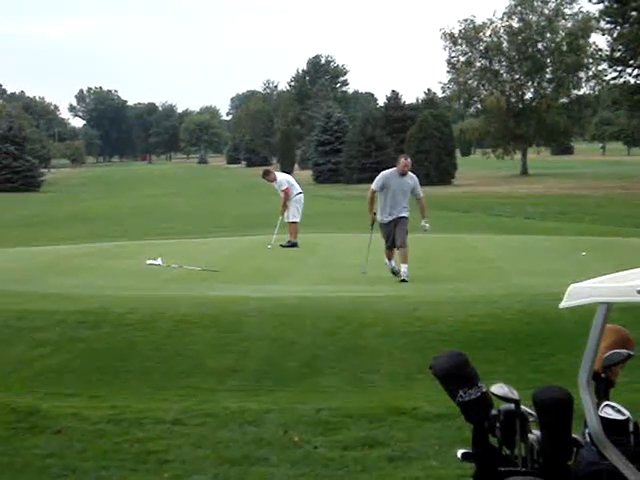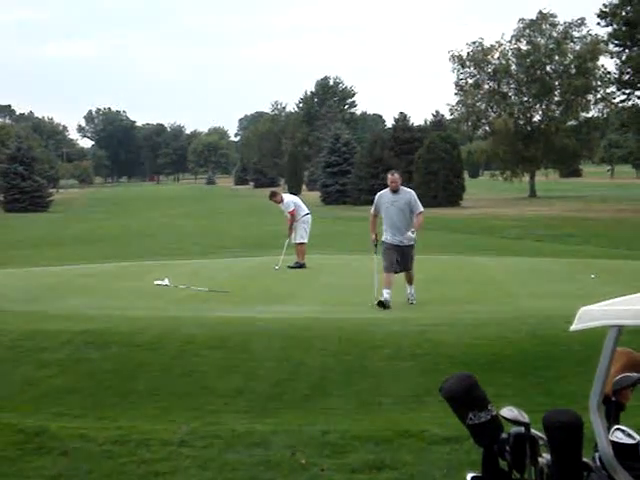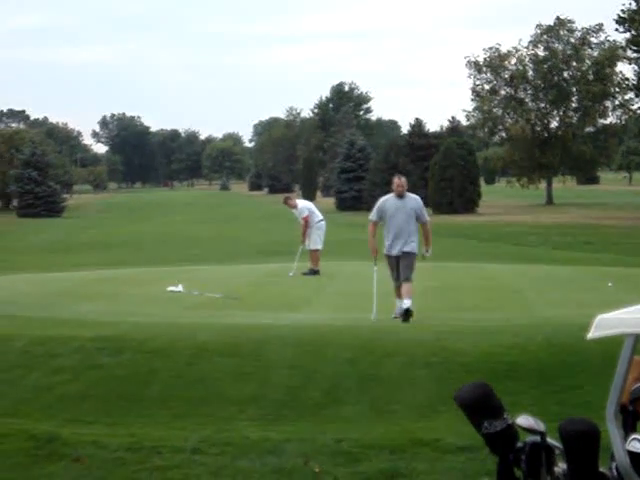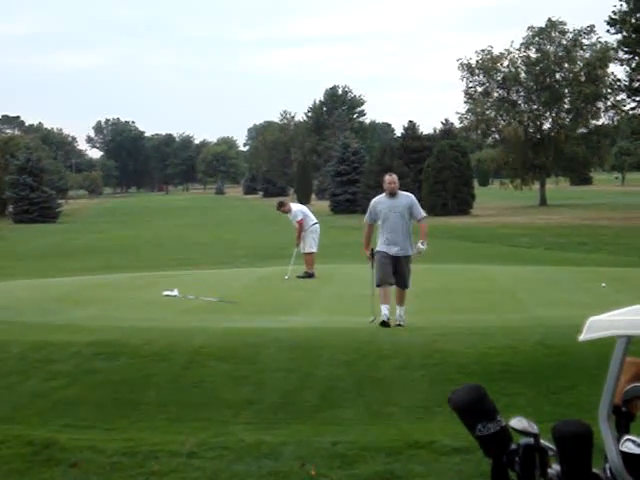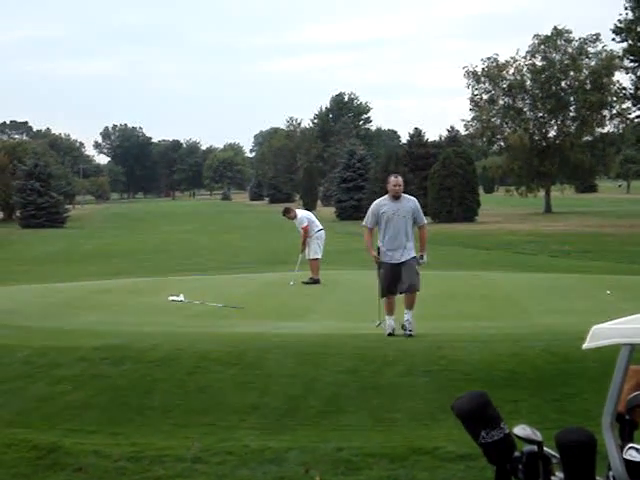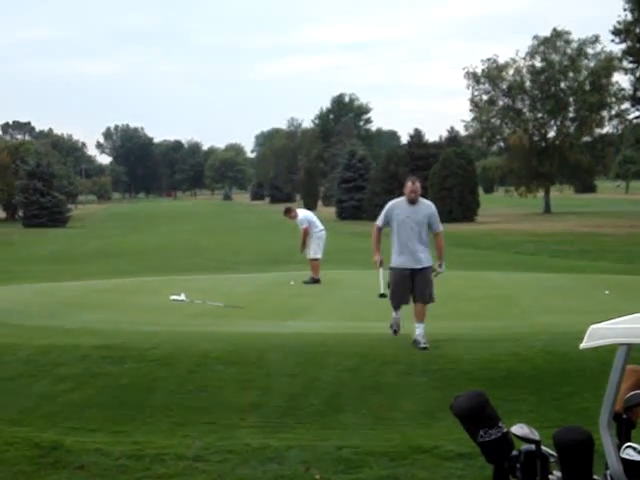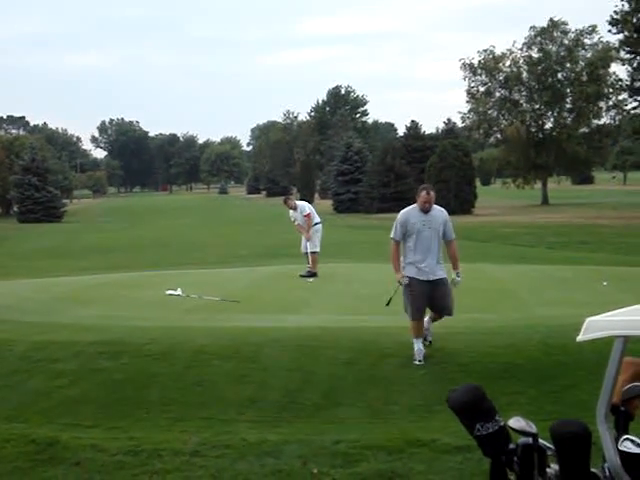
dt=0.5s
person 1, frame 1
left shoulder: (413, 179)
right shoulder: (385, 175)
left elbow: (420, 199)
right elbow: (371, 192)
left wrist: (424, 219)
right wrist: (371, 213)
left hip: (401, 215)
right hip: (386, 217)
left knee: (401, 242)
right knee: (390, 245)
left ankle: (404, 272)
right ankle: (390, 263)
person 1, frame 2
left shoulder: (409, 194)
right shoulder: (380, 196)
left elbow: (419, 214)
right elbow: (373, 215)
left wrist: (414, 230)
right wrist: (373, 234)
left hip: (407, 240)
right hip: (388, 240)
left knee: (408, 269)
right knee: (389, 268)
left ankle: (410, 292)
right ankle: (386, 298)
person 1, frame 3
left shoulder: (415, 201)
right shoulder: (383, 202)
left elbow: (425, 224)
right elbow: (373, 223)
left wrist: (428, 246)
right wrist: (372, 244)
left hip: (409, 247)
right hip: (391, 248)
left knee: (406, 278)
right knee: (398, 280)
left ankle: (407, 307)
right ankle: (399, 306)
person 1, frame 4
left shoulder: (409, 199)
right shoulder: (376, 203)
left elbow: (422, 219)
right elbow: (369, 225)
left wrist: (422, 241)
right wrist: (366, 248)
left hip: (404, 250)
right hip: (384, 249)
left knee: (401, 285)
right knee: (384, 281)
left ankle: (400, 314)
right ankle: (385, 314)
person 1, frame 5
left shoulder: (412, 203)
right shoulder: (378, 205)
left elbow: (421, 227)
right elbow: (368, 229)
left wrist: (422, 252)
right wrist: (371, 250)
left hip: (408, 255)
right hip: (386, 256)
left knee: (412, 287)
right knee: (389, 292)
left ankle: (408, 318)
right ankle: (390, 323)
person 1, frame 6
left shoulder: (429, 208)
right shoulder: (392, 206)
left elbow: (438, 234)
right elbow: (378, 228)
left wrist: (441, 260)
right wrist: (376, 253)
left hip: (423, 262)
right hip: (399, 262)
left knee: (421, 299)
right knee: (397, 298)
left ankle: (419, 334)
right ankle: (396, 313)
person 1, frame 7
left shoulder: (442, 214)
right shoulder: (405, 215)
left elbow: (450, 242)
right elbow: (395, 244)
left wrist: (456, 270)
right wrist: (397, 271)
left hip: (438, 272)
right hip: (413, 273)
left knee: (443, 310)
right knee: (416, 313)
left ankle: (427, 323)
right ankle: (418, 349)
